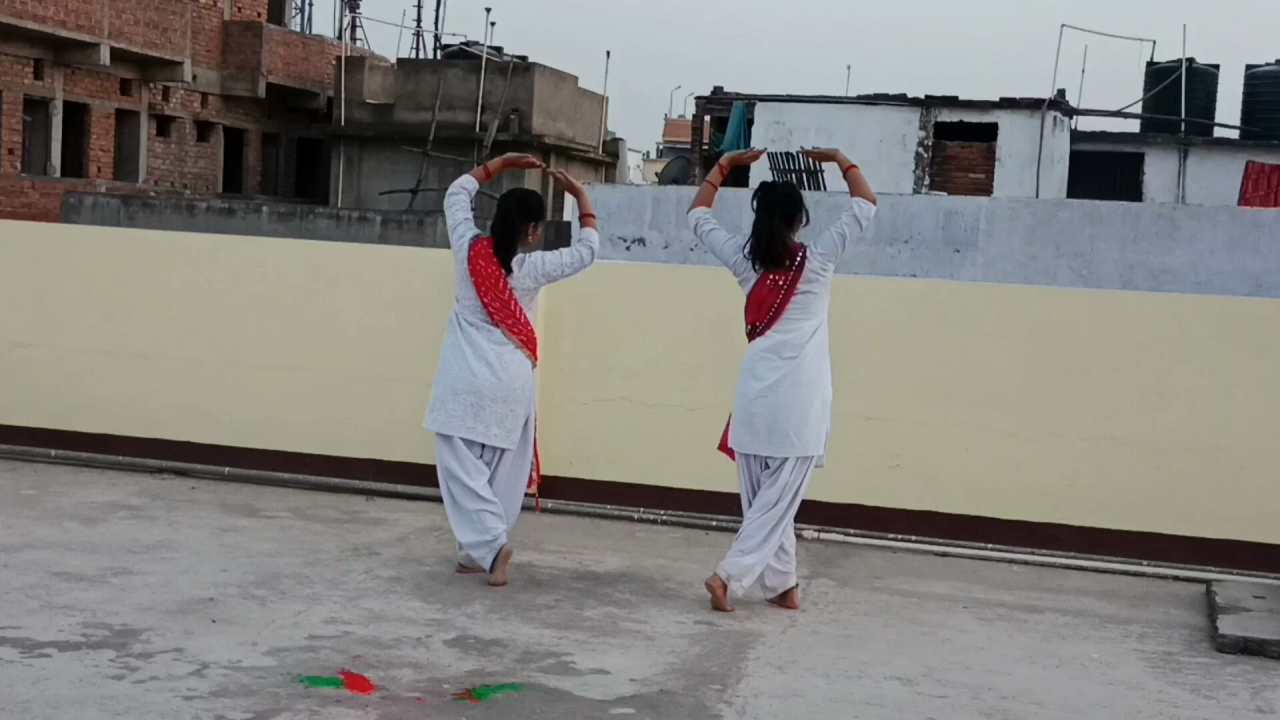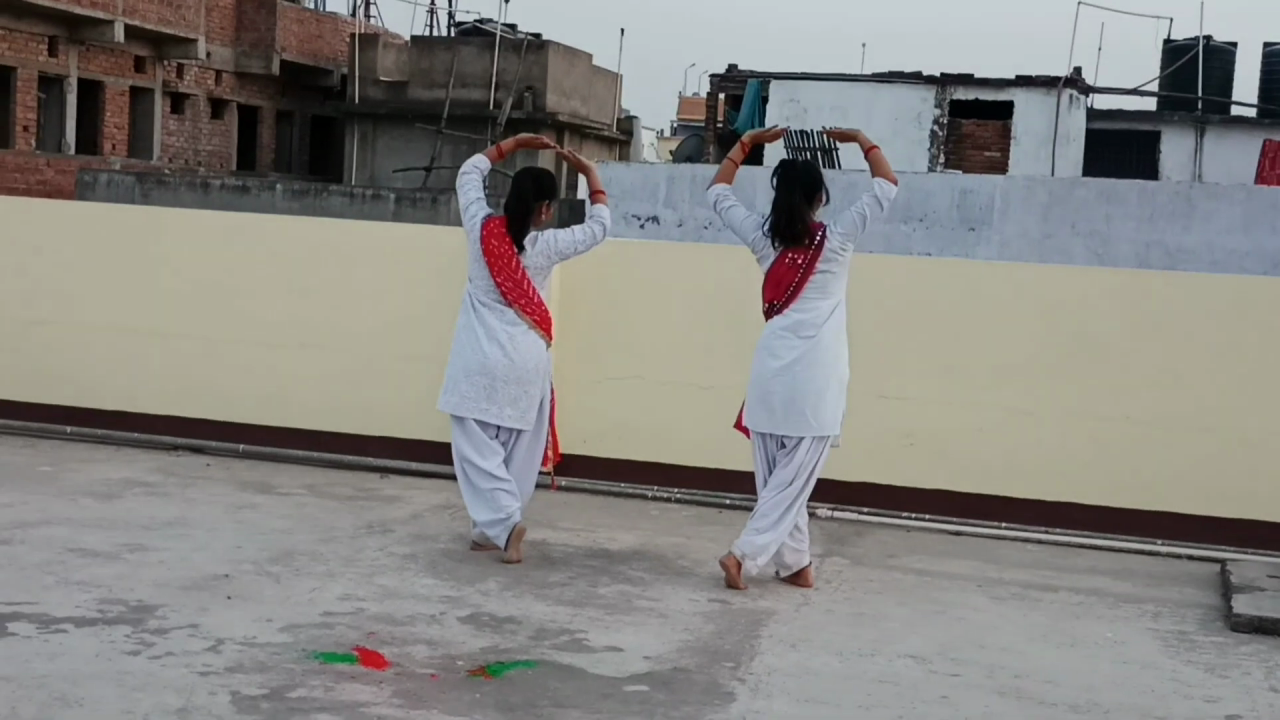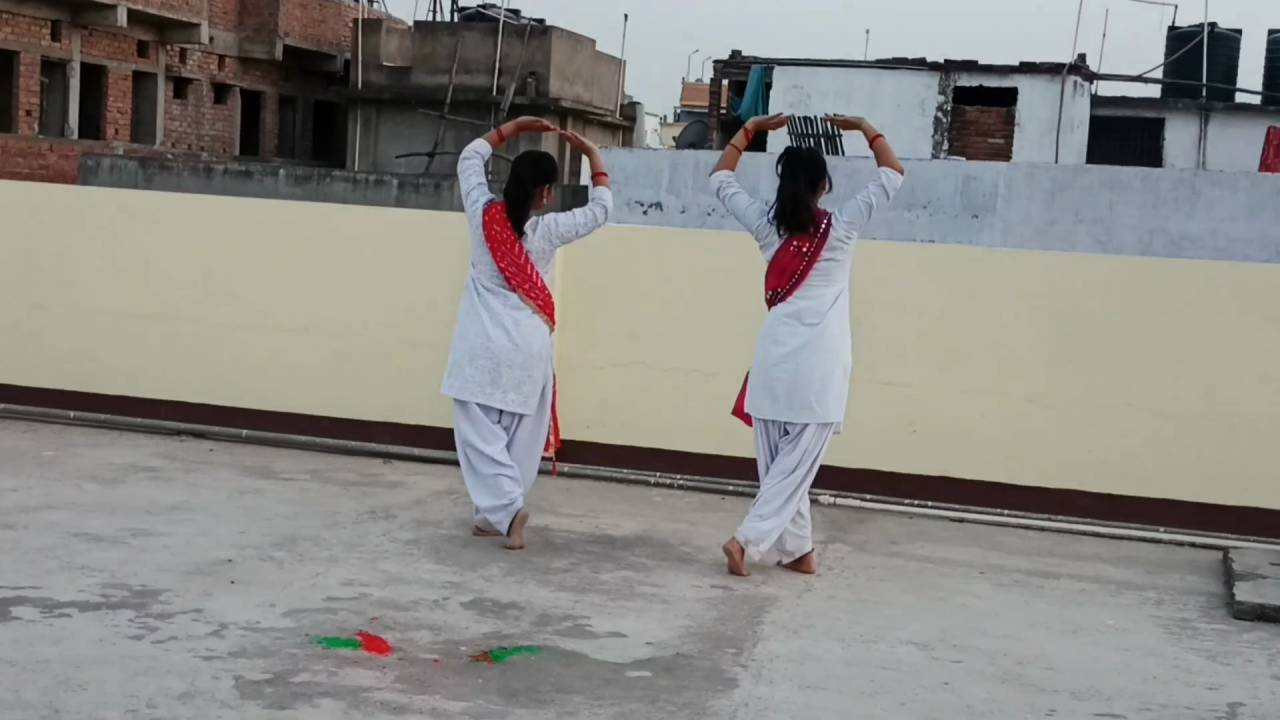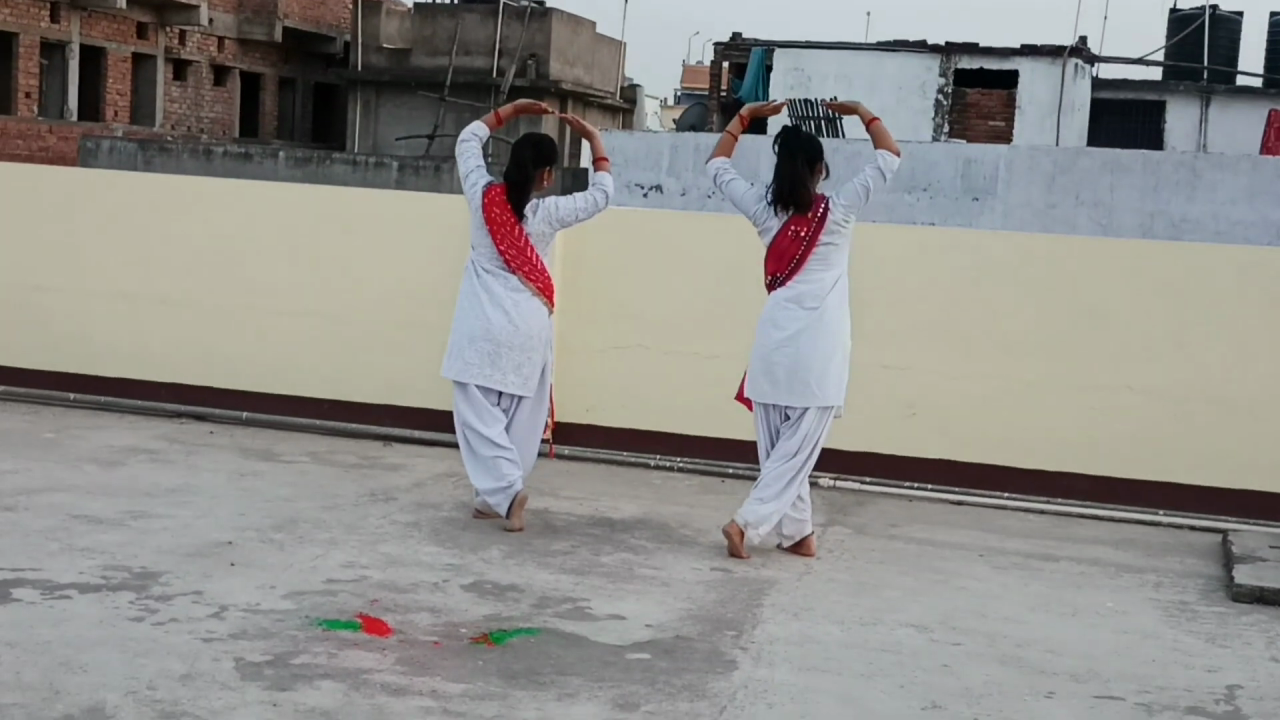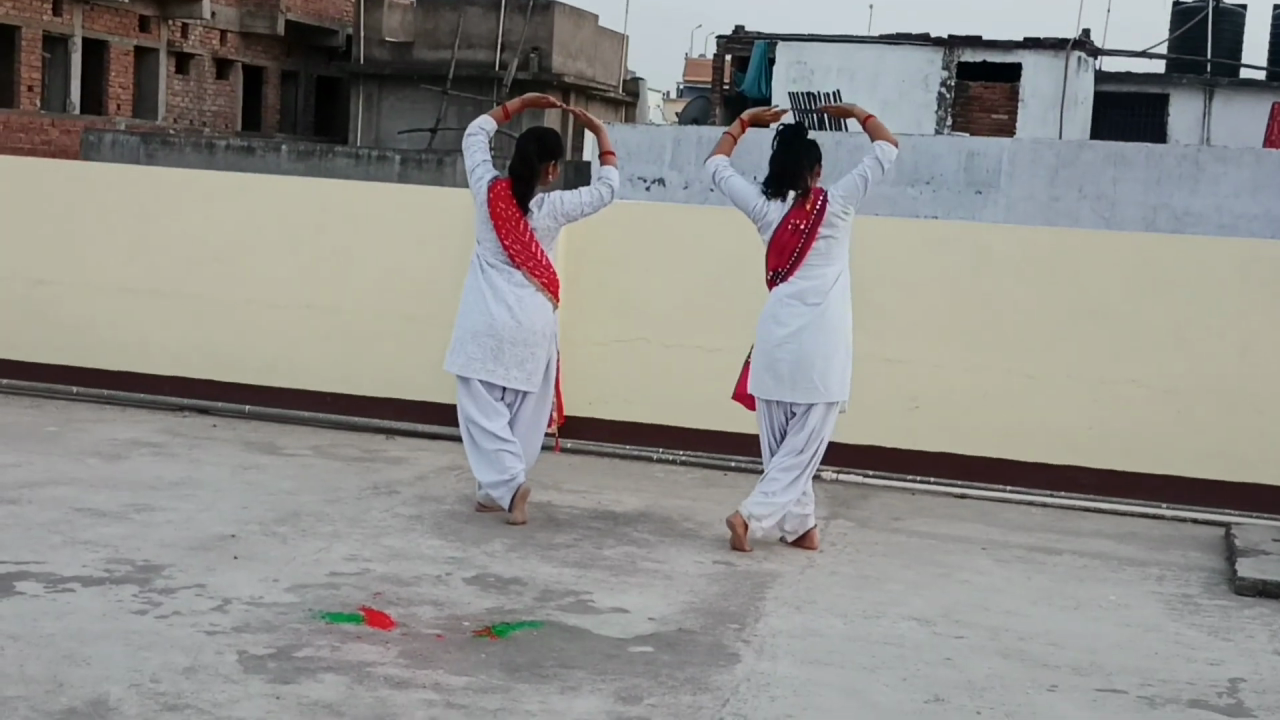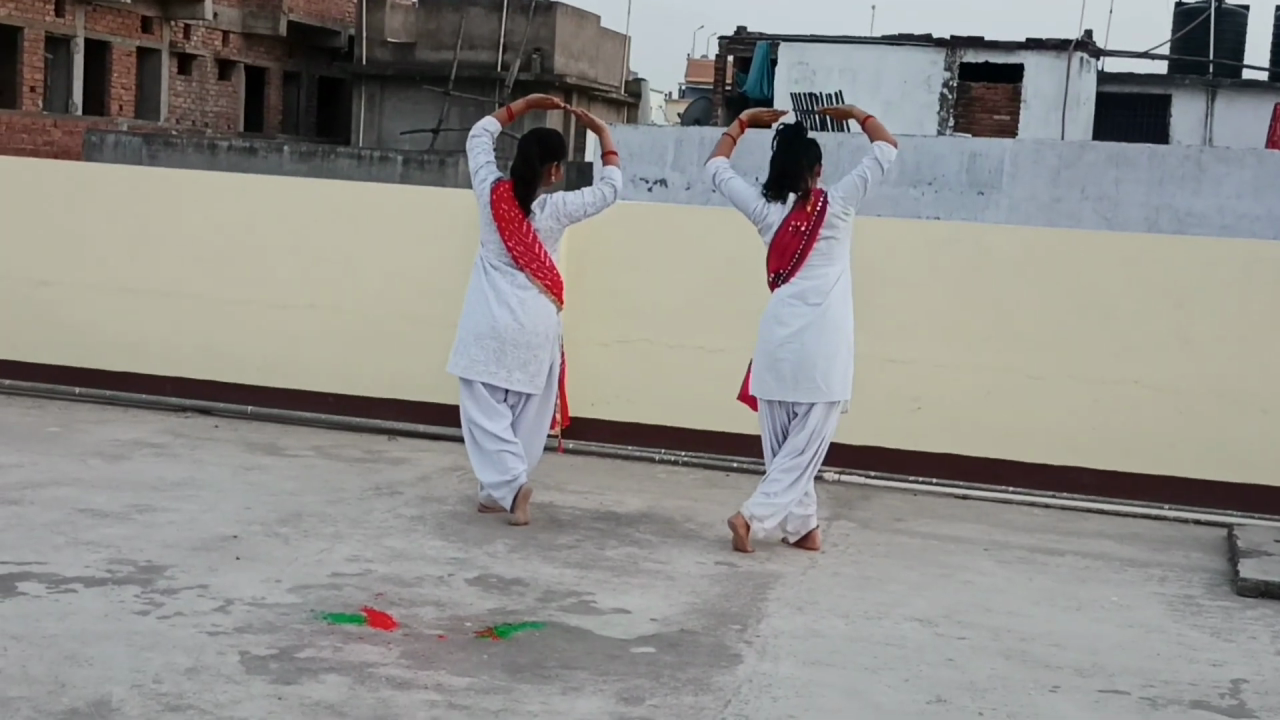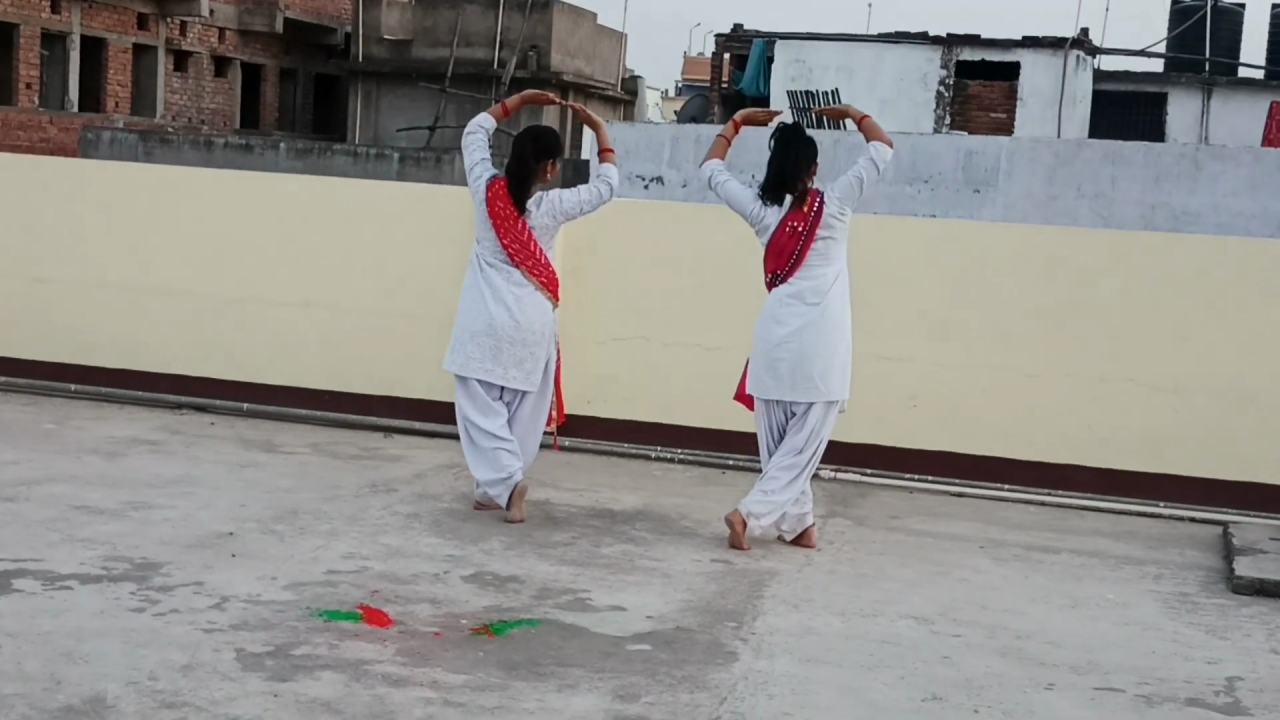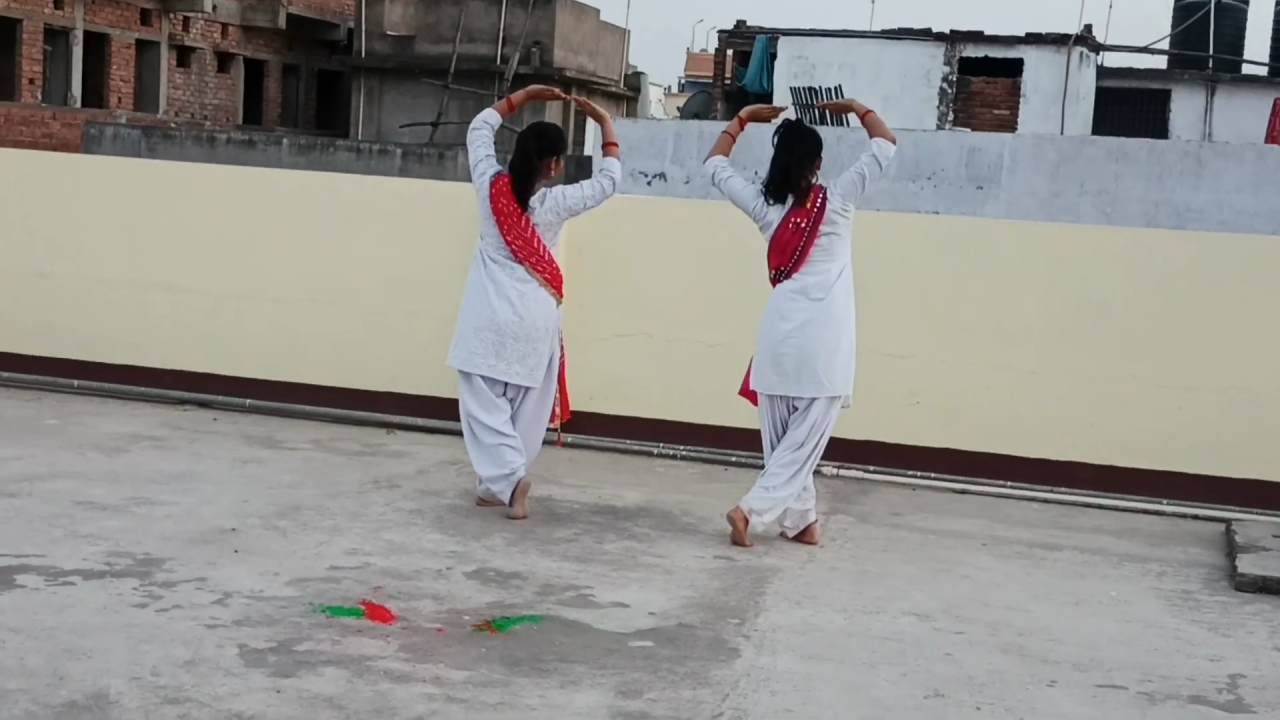
dt=0.5s
person 1, frame 1
left shoulder: (745, 260)
right shoulder: (818, 260)
left elbow: (698, 216)
right elbow: (866, 205)
left wrist: (725, 164)
right wrist: (840, 160)
left hip: (757, 392)
right hip: (800, 398)
left knee: (763, 498)
right knee: (779, 499)
left ankle: (781, 585)
right ankle: (731, 576)
person 1, frame 2
left shoulder: (763, 238)
right shoulder: (837, 240)
left elbow: (718, 192)
right elbow: (887, 186)
left wrist: (747, 142)
right wrist: (862, 140)
left hip: (773, 369)
right hip: (816, 375)
left knee: (776, 476)
right knee: (795, 477)
left ankle: (794, 563)
right ankle: (746, 554)
person 1, frame 3
left shoulder: (766, 226)
right shoulder: (841, 228)
left elbow: (720, 179)
right elbow: (893, 175)
left wrist: (749, 129)
right wrist: (866, 129)
left hip: (775, 357)
right hip: (819, 363)
left knee: (778, 463)
right knee: (796, 465)
left ankle: (797, 549)
right ankle: (747, 540)
person 1, frame 4
left shoulder: (765, 210)
right shoulder: (839, 211)
left elbow: (717, 166)
right elbow: (890, 157)
left wrist: (744, 115)
right wrist: (862, 112)
left hip: (775, 342)
right hip: (819, 348)
left knee: (777, 447)
right knee: (797, 449)
left ankle: (796, 532)
right ankle: (748, 523)
person 1, frame 5
left shoulder: (765, 208)
right shoulder: (838, 204)
left elbow: (716, 165)
right elbow: (887, 149)
left wrist: (745, 120)
right wrist: (856, 113)
left hip: (777, 337)
right hip: (822, 343)
left knee: (781, 443)
right knee: (805, 444)
left ankle: (799, 525)
right ankle: (752, 515)
person 1, frame 6
left shoulder: (765, 209)
right shoulder: (838, 205)
left elbow: (716, 166)
right elbow: (886, 148)
left wrist: (742, 121)
right wrist: (856, 113)
left hip: (779, 338)
right hip: (824, 343)
left knee: (783, 442)
right knee: (806, 443)
left ankle: (801, 526)
right ankle: (754, 516)
person 1, frame 7
left shoulder: (761, 210)
right shoulder: (834, 205)
left elbow: (712, 168)
right elbow: (882, 148)
left wrist: (737, 121)
right wrist: (852, 113)
left hip: (776, 338)
right hip: (822, 342)
left knee: (779, 442)
right knee: (804, 443)
left ankle: (797, 523)
right ankle: (751, 513)
person 1, frame 8
left shoulder: (764, 205)
right shoulder: (837, 201)
left elbow: (715, 165)
right elbow: (886, 145)
left wrist: (743, 117)
right wrist: (856, 107)
left hip: (781, 332)
right hip: (824, 337)
left knee: (782, 437)
right knee: (806, 437)
left ankle: (800, 520)
right ankle: (752, 509)
person 2, frame 1
left shoulder: (469, 250)
right shoulder: (533, 268)
left elbow: (457, 193)
right elbow: (586, 250)
left wrist: (501, 163)
right wrist: (580, 195)
left hip: (465, 380)
right hip: (511, 382)
left knee: (463, 466)
right knee: (503, 472)
left ankle: (488, 545)
right ankle: (476, 550)
person 2, frame 2
left shoulder: (482, 230)
right shoulder: (546, 246)
left elbow: (469, 172)
right elbow: (599, 226)
left wrist: (515, 143)
right wrist: (589, 172)
left hip: (480, 360)
right hip: (526, 362)
left knee: (477, 446)
right knee: (518, 452)
left ankle: (503, 523)
right ankle: (490, 529)
person 2, frame 3
left shoulder: (484, 214)
right shoulder: (548, 230)
left elbow: (470, 157)
right elbow: (600, 209)
left wrist: (515, 127)
right wrist: (592, 154)
left hip: (483, 344)
right hip: (528, 347)
left knee: (480, 431)
right knee: (520, 437)
left ankle: (505, 509)
right ankle: (494, 514)
person 2, frame 4
left shoulder: (483, 196)
right shoulder: (548, 213)
left elbow: (468, 140)
right elbow: (601, 193)
left wrist: (513, 109)
right wrist: (593, 138)
left hip: (482, 327)
right hip: (528, 328)
left knee: (479, 413)
right knee: (520, 419)
left ankle: (504, 490)
right ankle: (494, 496)
person 2, frame 5
left shoulder: (488, 191)
right shoulder: (553, 208)
left elbow: (475, 134)
right elbow: (606, 188)
left wrist: (521, 103)
right wrist: (599, 132)
left hip: (486, 321)
right hip: (532, 324)
left knee: (482, 407)
right knee: (523, 414)
left ankle: (506, 484)
right ankle: (497, 489)
person 2, frame 6
left shoulder: (492, 192)
right shoulder: (557, 208)
left elbow: (479, 135)
right elbow: (610, 187)
left wrist: (524, 105)
right wrist: (603, 132)
left hip: (489, 323)
right hip: (535, 326)
left knee: (485, 409)
right knee: (526, 416)
left ankle: (508, 484)
right ankle: (500, 489)
person 2, frame 7
left shoulder: (487, 190)
right shoulder: (553, 206)
left elbow: (475, 132)
right elbow: (605, 186)
left wrist: (519, 101)
right wrist: (599, 129)
left hip: (485, 319)
right hip: (531, 323)
left knee: (481, 406)
right knee: (522, 413)
left ankle: (504, 482)
right ankle: (495, 487)
person 2, frame 8
left shoulder: (491, 186)
right shoulder: (556, 203)
left elbow: (480, 128)
right elbow: (608, 179)
left wrist: (524, 96)
right wrist: (605, 123)
left hip: (489, 316)
right hip: (535, 319)
left knee: (484, 402)
right knee: (527, 408)
left ankle: (506, 478)
right ankle: (500, 483)
